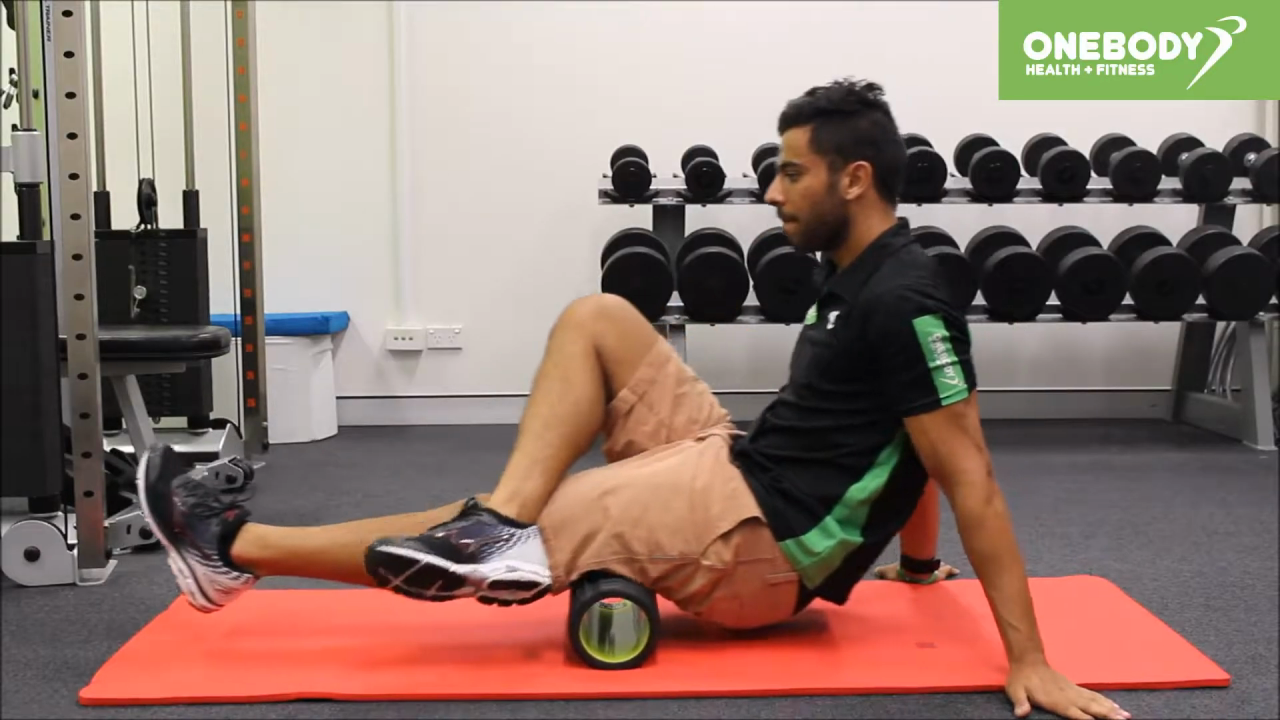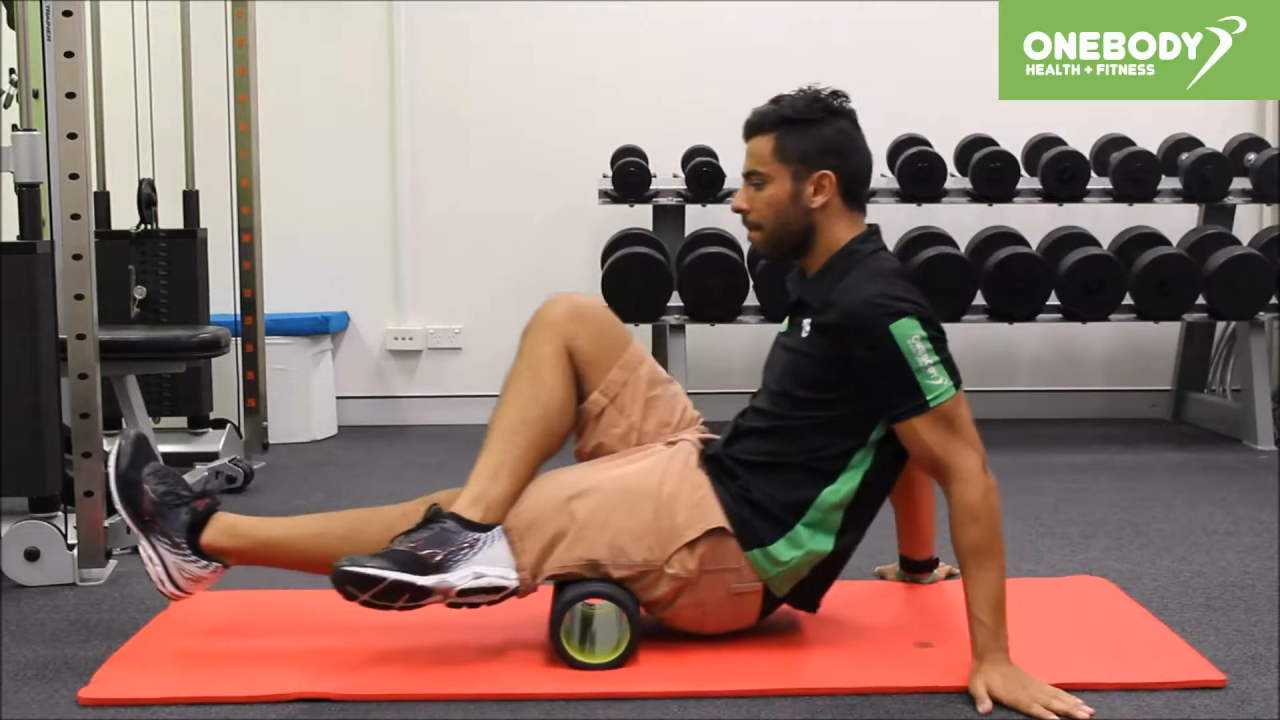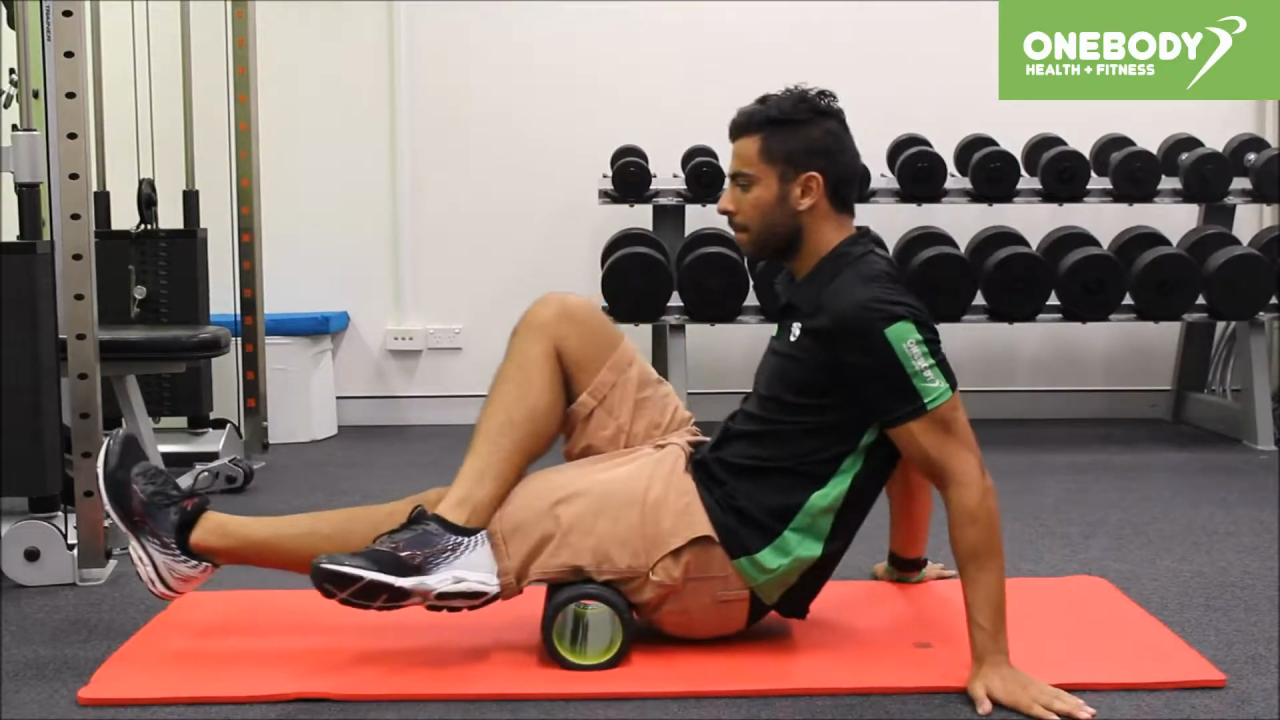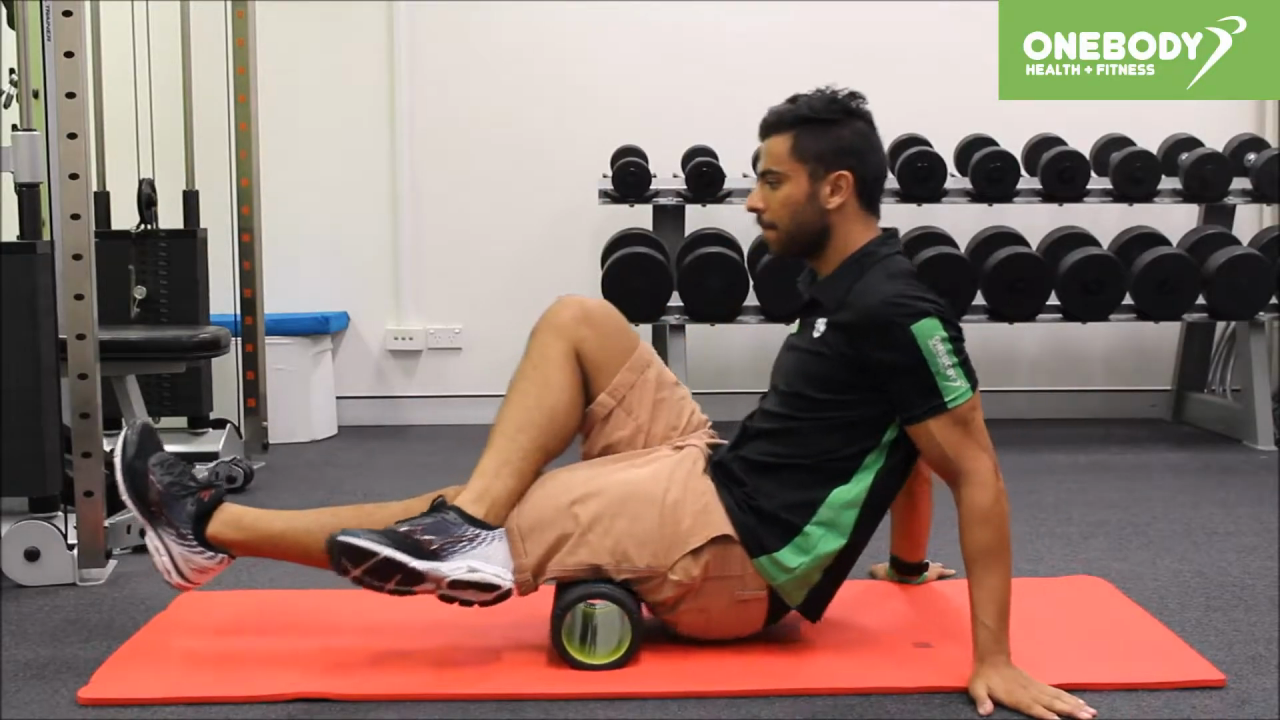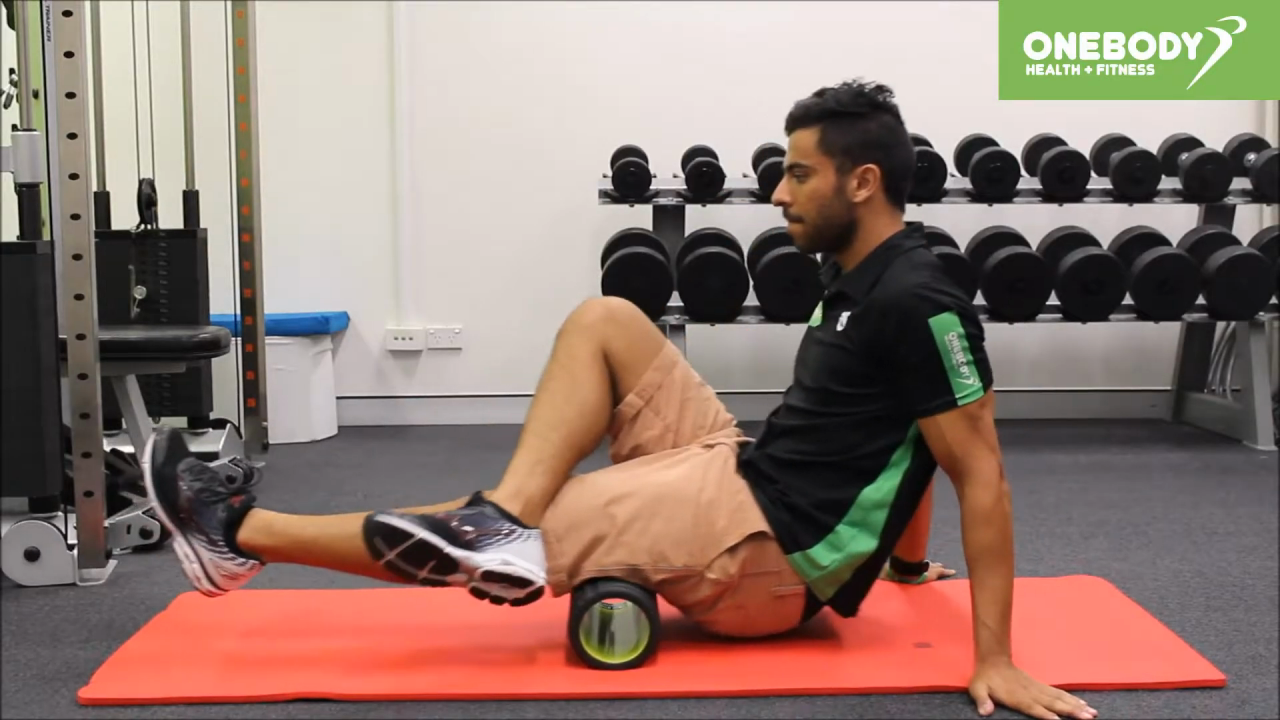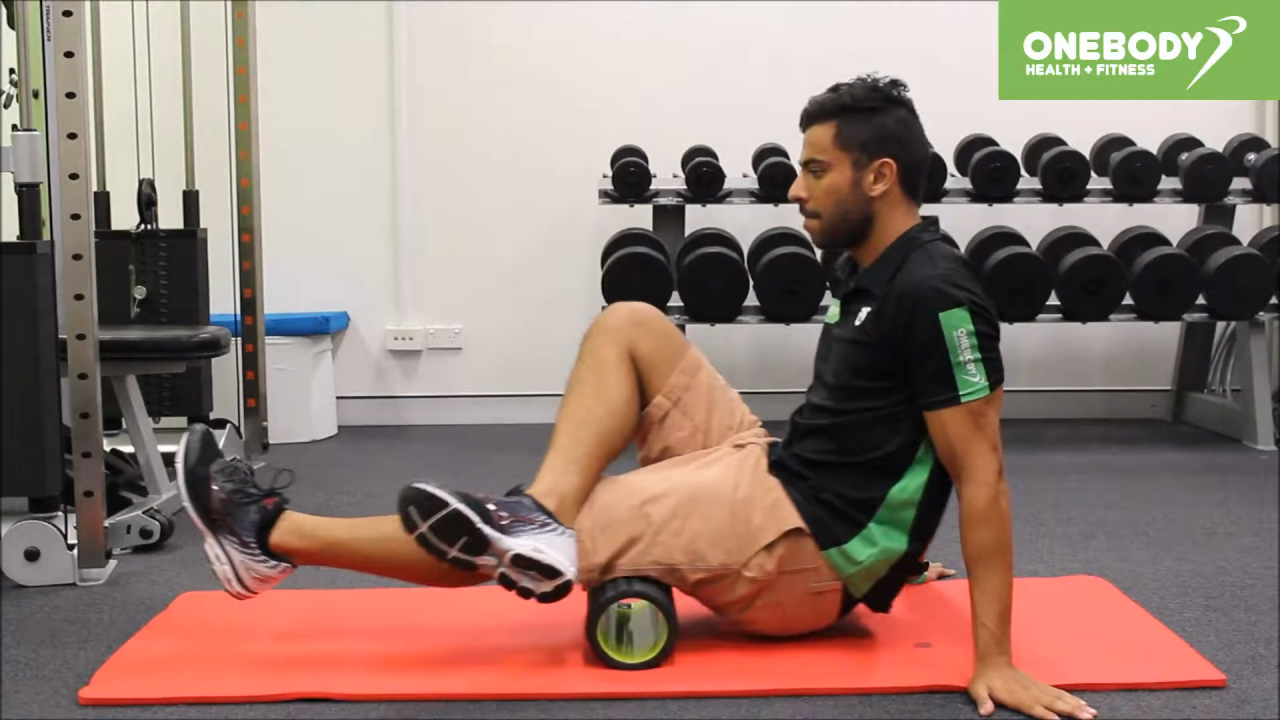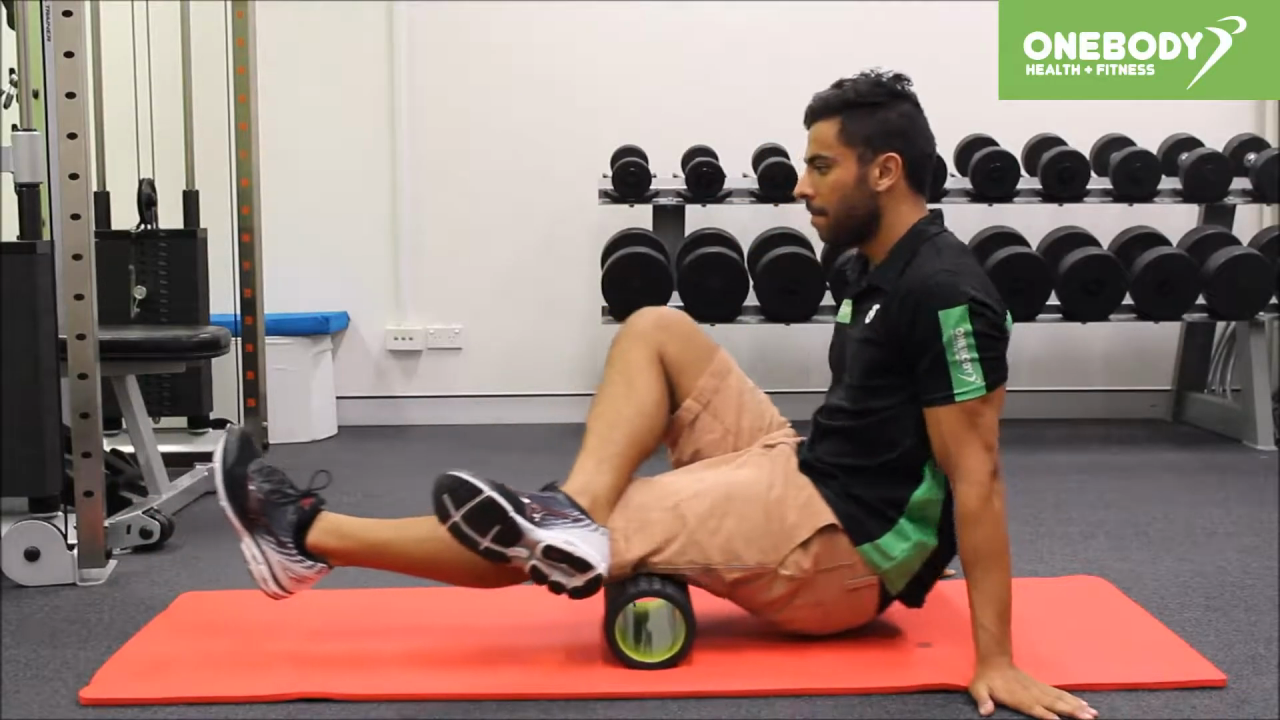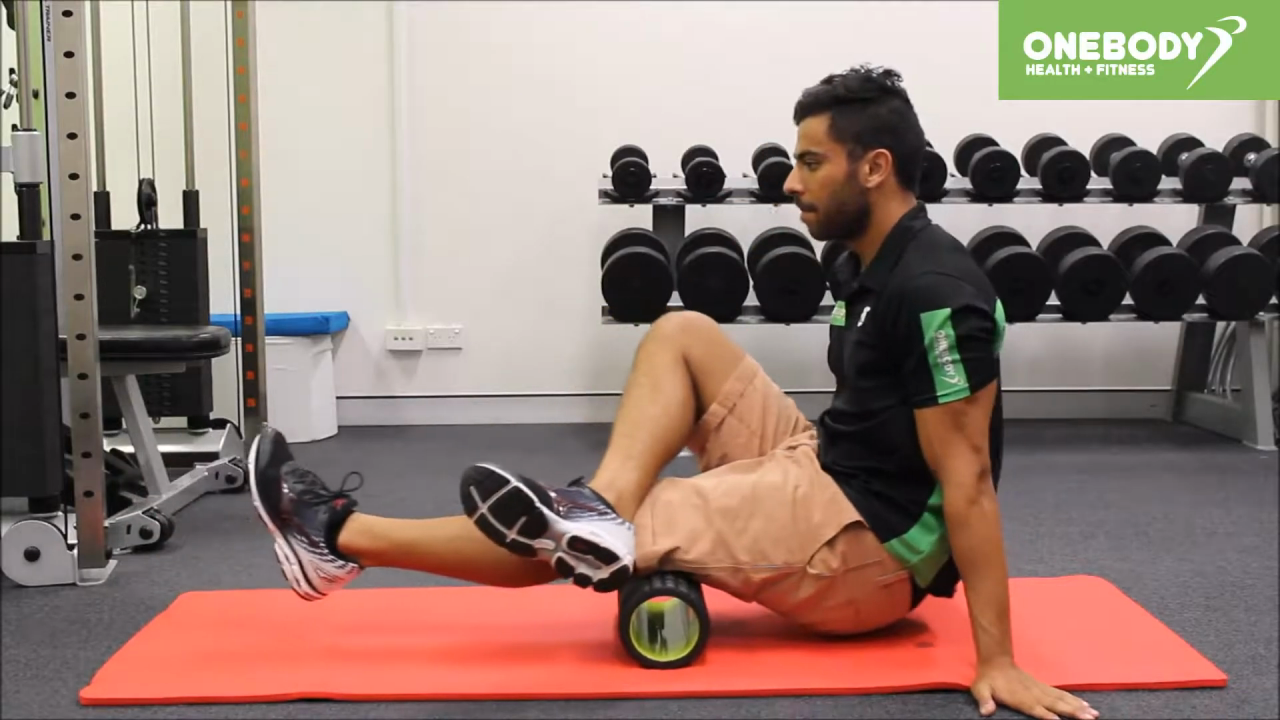
dt=0.2s
person 1, frame 1
left shoulder: (902, 302)
right shoulder: (862, 275)
left elbow: (969, 478)
right elbow: (903, 440)
right wrist: (915, 557)
left hip: (756, 542)
right hip: (740, 473)
left knee: (515, 531)
right knee: (596, 319)
left ankle: (237, 548)
right ankle: (501, 529)
person 1, frame 2
left shoulder: (874, 309)
right shoulder: (835, 281)
left elbow: (966, 474)
right elbow: (903, 444)
right wrist: (915, 559)
left hip: (723, 549)
right hip: (709, 477)
left knee: (469, 531)
right knee: (569, 321)
left ankle: (210, 537)
right ankle: (464, 532)
person 1, frame 3
left shoulder: (865, 312)
right shoulder: (828, 283)
left elbow: (964, 476)
right elbow: (900, 444)
right wrist: (905, 559)
left hip: (708, 557)
right hip: (697, 479)
left knee: (438, 520)
right knee: (559, 320)
left ankle: (196, 535)
right ankle: (449, 541)
person 1, frame 4
left shoulder: (891, 308)
right shoulder: (847, 284)
left elbow: (977, 476)
right elbow: (908, 444)
right wrist: (907, 560)
left hip: (729, 557)
right hip: (716, 480)
left knee: (466, 527)
right knee: (577, 322)
left ankle: (213, 526)
right ankle: (462, 528)
person 1, frame 5
left shoulder: (915, 302)
right shoulder: (863, 280)
left elbow: (982, 477)
right elbow: (903, 432)
right wrist: (905, 558)
left hip: (764, 556)
right hip: (744, 480)
left knee: (509, 539)
right knee: (604, 322)
left ankle: (246, 533)
right ankle: (501, 526)
person 1, frame 6
left shoulder: (932, 293)
right shoulder: (875, 273)
left elbow: (982, 477)
right elbow: (913, 437)
right wrist: (903, 554)
left hip: (803, 554)
right hip: (773, 481)
left knee: (507, 551)
right knee: (630, 327)
left ankle: (278, 536)
right ankle: (531, 523)
person 1, frame 7
left shoulder: (941, 289)
right shoulder: (884, 271)
left elbow: (976, 476)
right wrist: (916, 544)
left hip: (838, 552)
right hip: (804, 479)
left knee: (536, 548)
right knee: (656, 331)
left ankle: (311, 535)
right ankle: (571, 523)
person 1, frame 8
left shoulder: (931, 290)
right shoulder: (884, 265)
left elbow: (967, 479)
right wrist: (934, 548)
left hip: (864, 552)
right hip: (828, 480)
left knee: (563, 544)
right knee: (681, 336)
left ankle: (342, 536)
right ankle: (597, 516)
